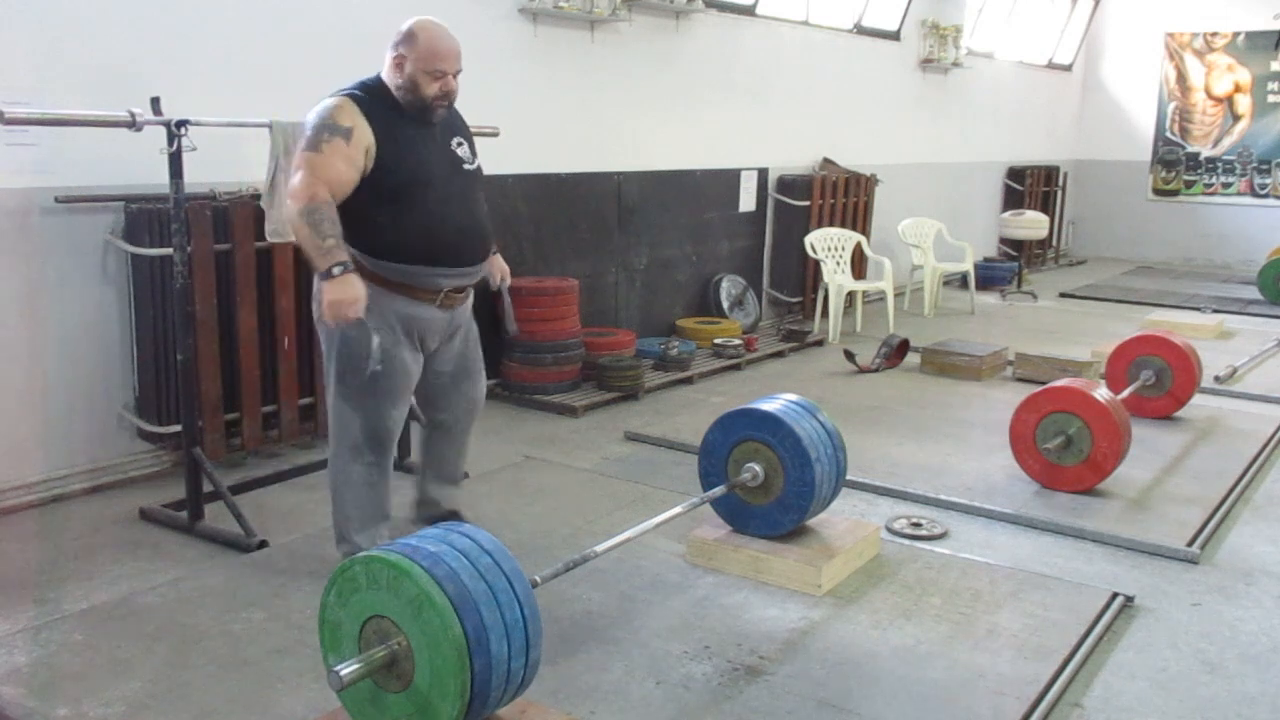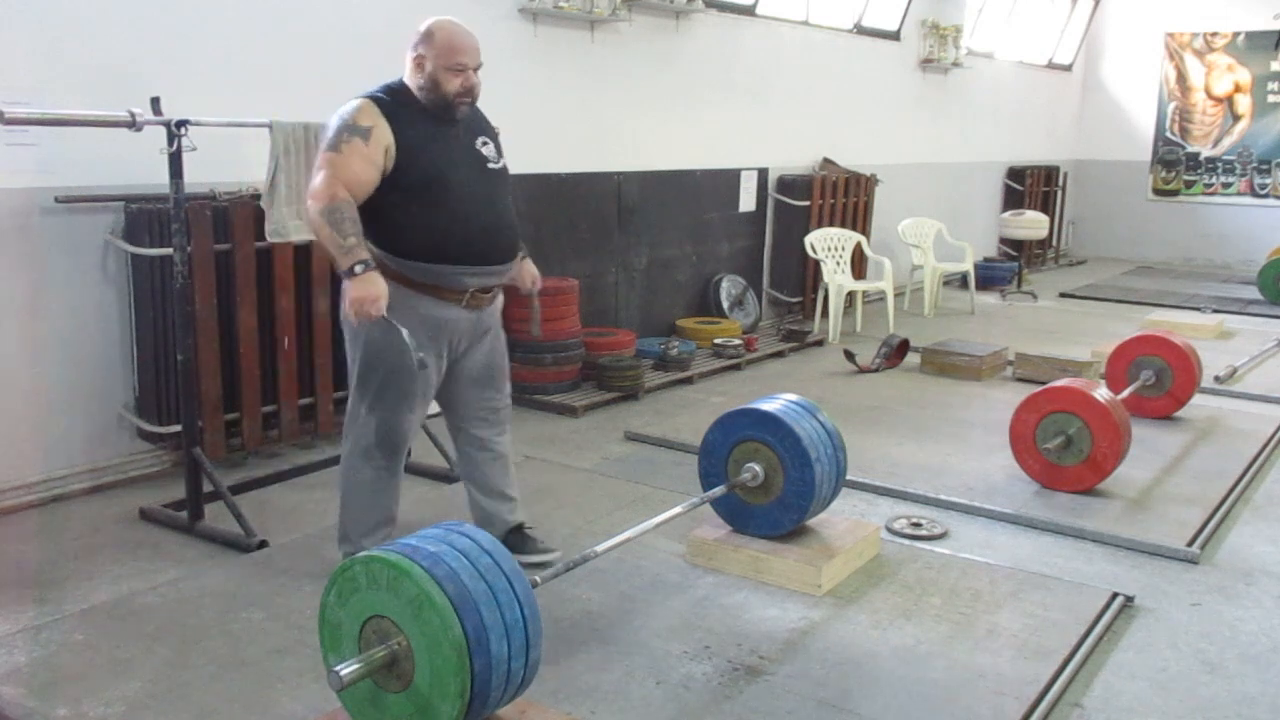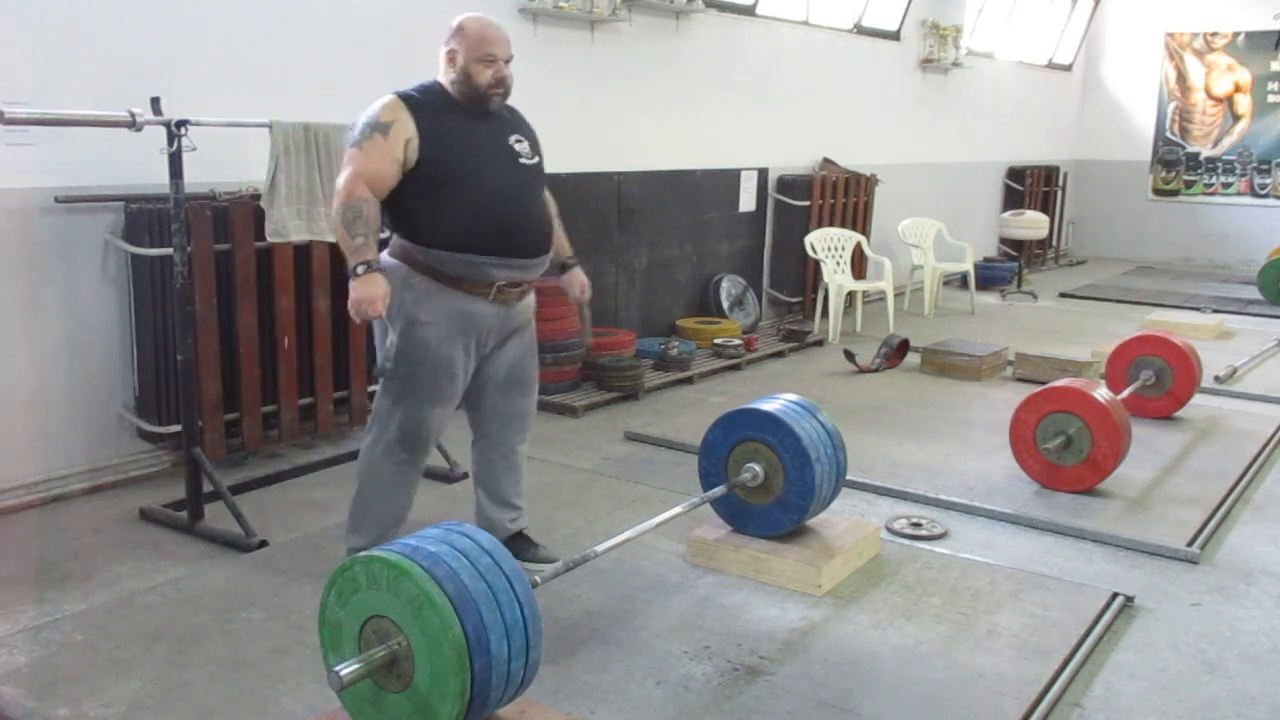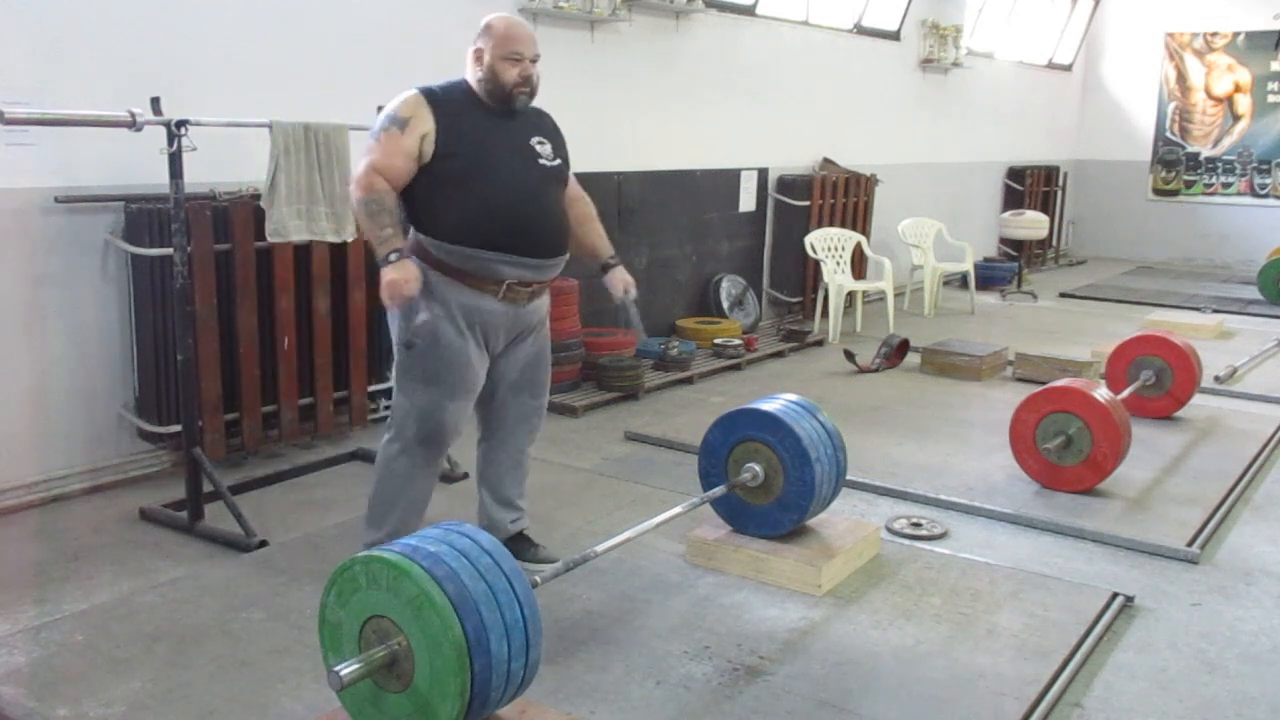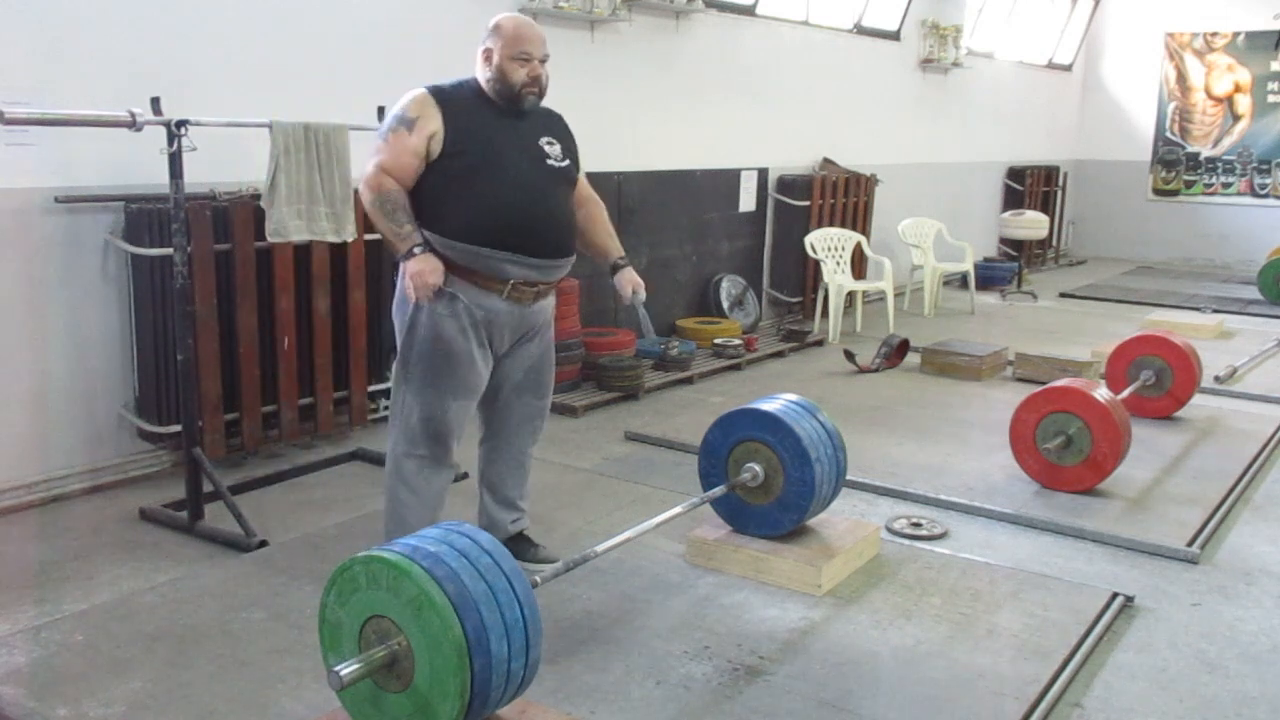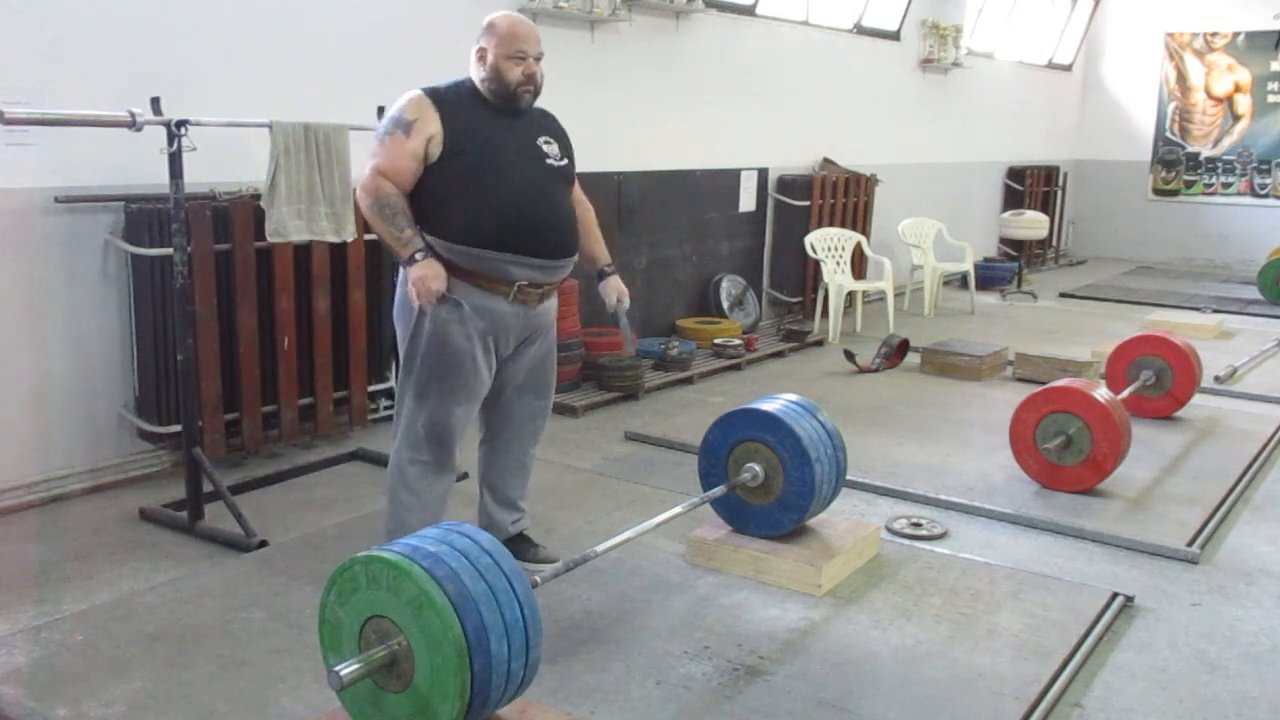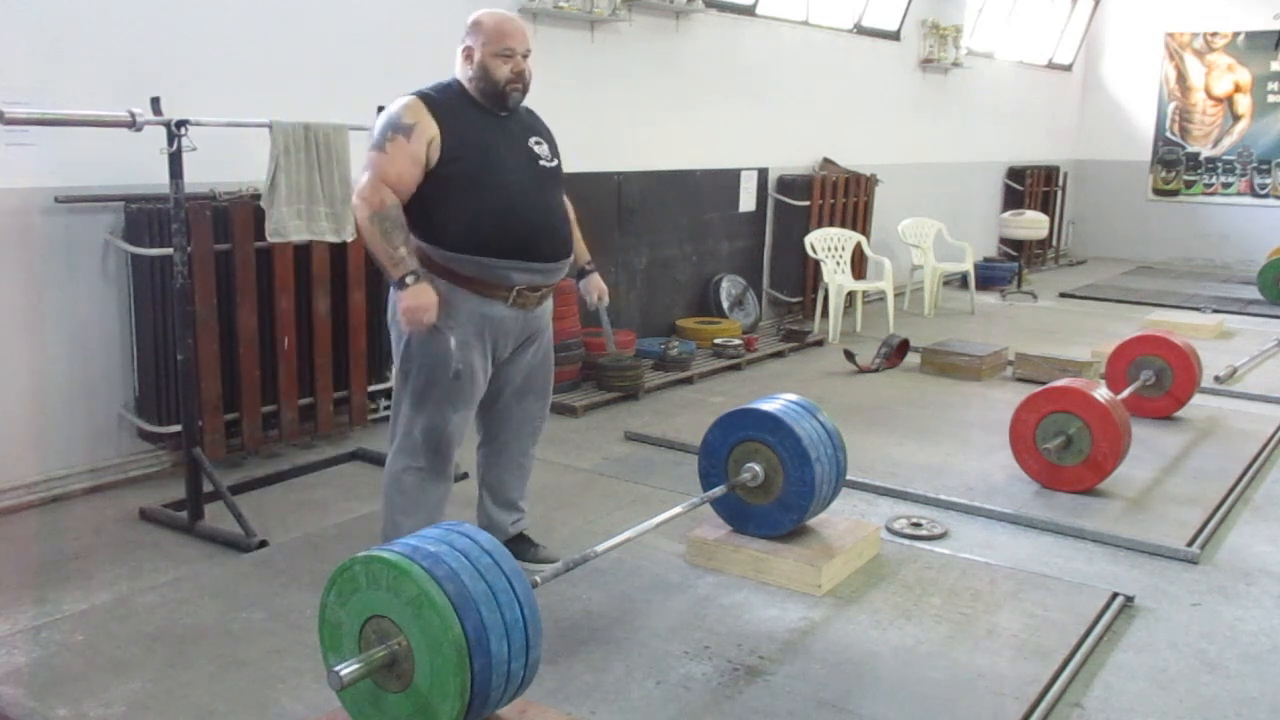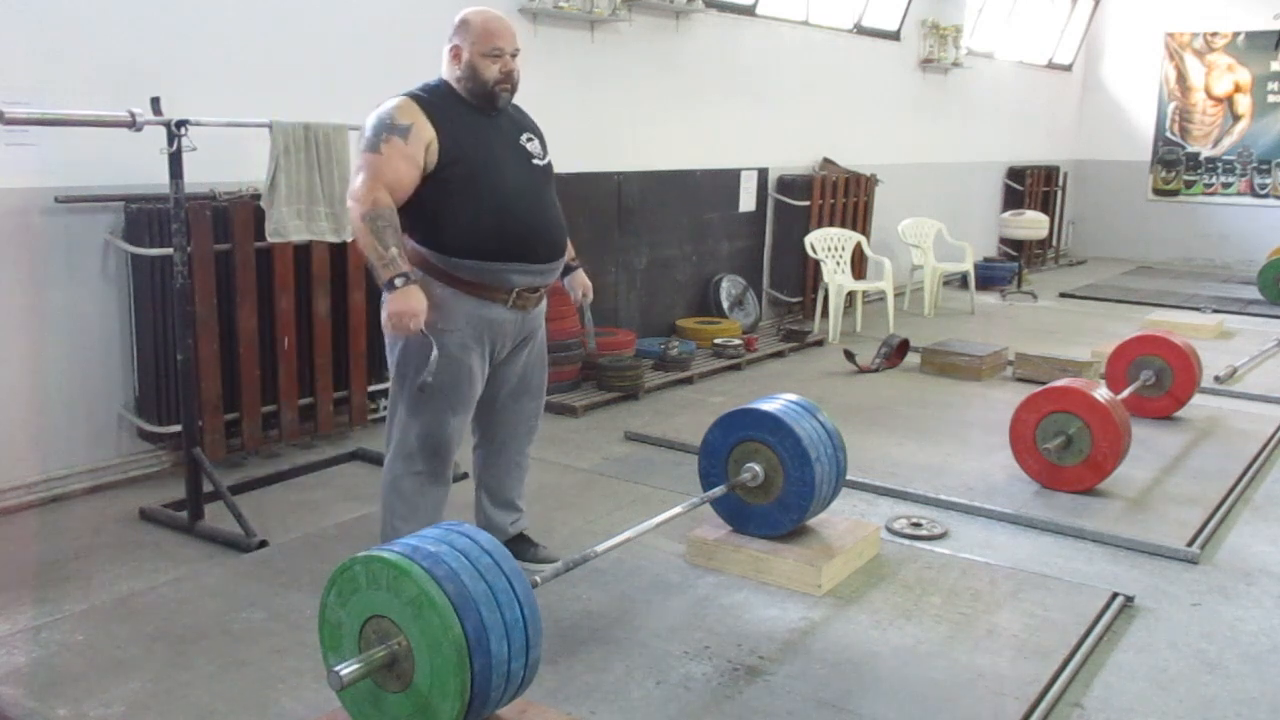
dt=0.2s
person 1, frame 1
left shoulder: (447, 118)
right shoulder: (349, 119)
right elbow: (307, 198)
left wrist: (487, 251)
right wrist: (337, 273)
left hip: (451, 305)
right hip: (377, 305)
left knee: (459, 410)
right knee: (369, 432)
left ankle: (438, 506)
right ankle: (365, 552)
person 1, frame 2
left shoulder: (474, 122)
right shoulder: (373, 121)
right elbow: (329, 197)
left wrist: (516, 260)
right wrist: (357, 270)
left hip: (479, 309)
right hip: (405, 308)
left knee: (487, 423)
right knee: (383, 432)
left ankle: (502, 526)
right ankle: (365, 555)
person 1, frame 3
left shoulder: (514, 124)
right shoulder: (403, 117)
left elbow: (538, 201)
right elbow: (354, 193)
left wrist: (566, 264)
right wrist: (366, 270)
left hip: (511, 306)
right hip: (434, 303)
left knee: (507, 426)
right knee: (407, 429)
left ankle: (503, 530)
right ankle: (367, 551)
person 1, frame 4
left shoulder: (542, 127)
right shoulder: (424, 112)
left elbow: (571, 202)
right elbow: (370, 182)
left wrist: (609, 263)
right wrist: (394, 257)
left hip: (526, 306)
right hip: (447, 300)
left knee: (515, 426)
right knee: (424, 429)
left ankle: (504, 530)
right ankle: (385, 549)
person 1, frame 5
left shoulder: (552, 126)
right shoulder: (433, 110)
left elbow: (581, 202)
right elbow: (379, 180)
left wrist: (619, 263)
right wrist: (414, 252)
left hip: (532, 306)
right hip: (453, 299)
left knee: (517, 427)
right knee: (429, 432)
left ankle: (504, 531)
person 1, frame 6
left shoulder: (546, 126)
right shoulder: (429, 111)
left elbow: (573, 204)
right elbow: (376, 186)
left wrist: (604, 270)
right wrist: (416, 258)
left hip: (534, 307)
right hip: (456, 301)
left knee: (518, 429)
right knee: (432, 435)
left ankle: (504, 532)
person 1, frame 7
left shoulder: (531, 124)
right shoulder: (420, 117)
left elbow: (555, 204)
right elbow: (374, 198)
left wrist: (584, 269)
right wrist: (406, 280)
left hip: (530, 309)
right hip: (453, 306)
left knee: (516, 431)
right knee: (430, 440)
left ankle: (504, 533)
person 1, frame 8
left shoulder: (518, 120)
right shoulder: (411, 119)
left elbow: (540, 202)
right elbow: (369, 200)
left wrist: (569, 265)
right wrist: (398, 283)
left hip: (524, 309)
right hip: (449, 308)
left knee: (512, 433)
right knee: (427, 442)
left ankle: (504, 534)
